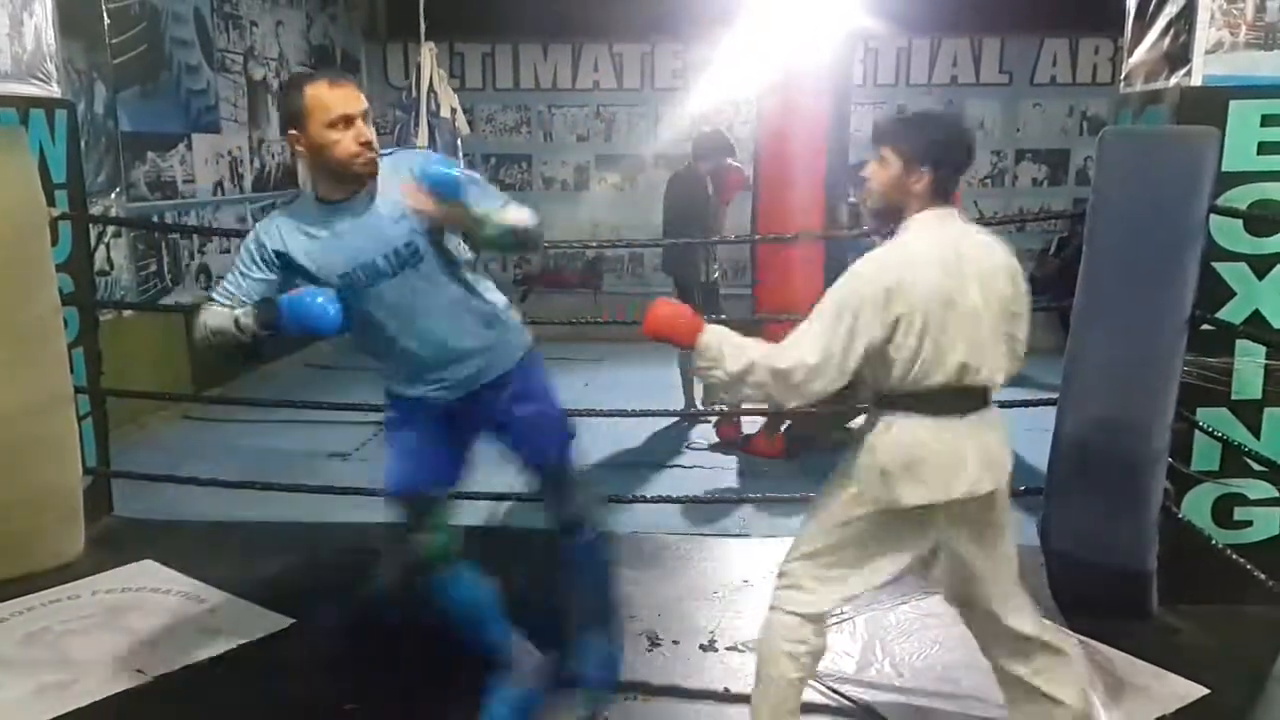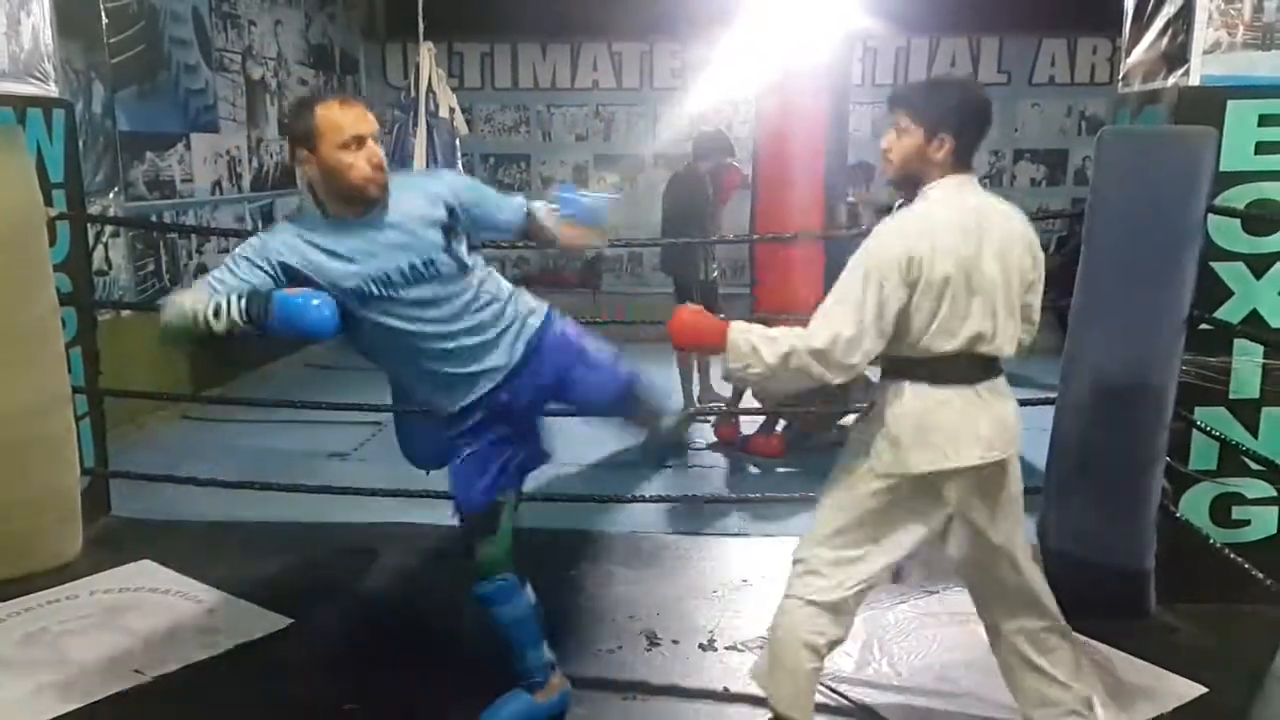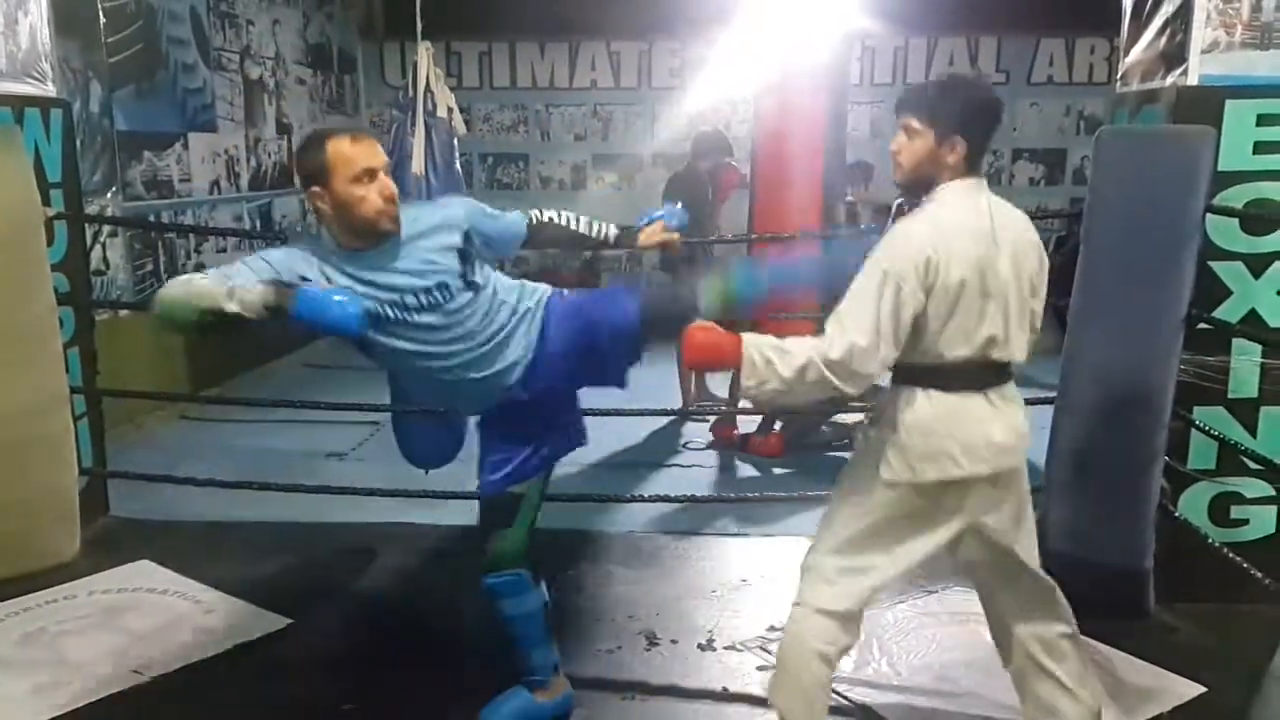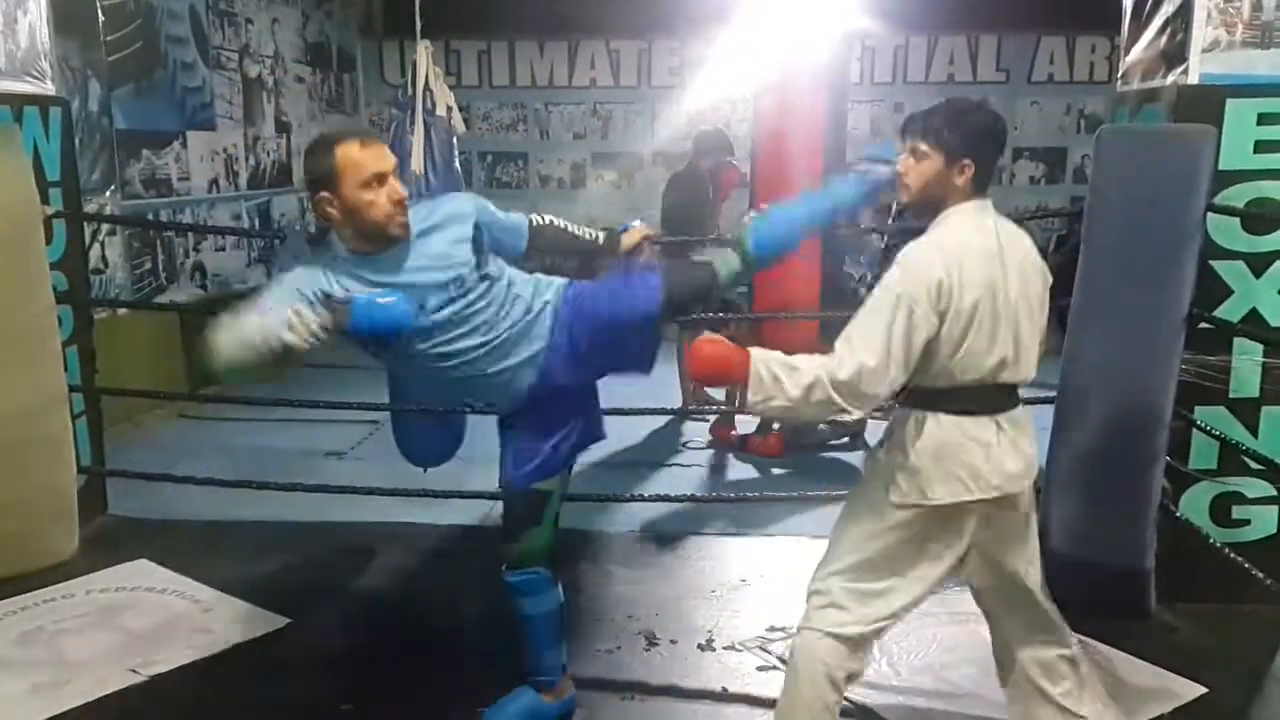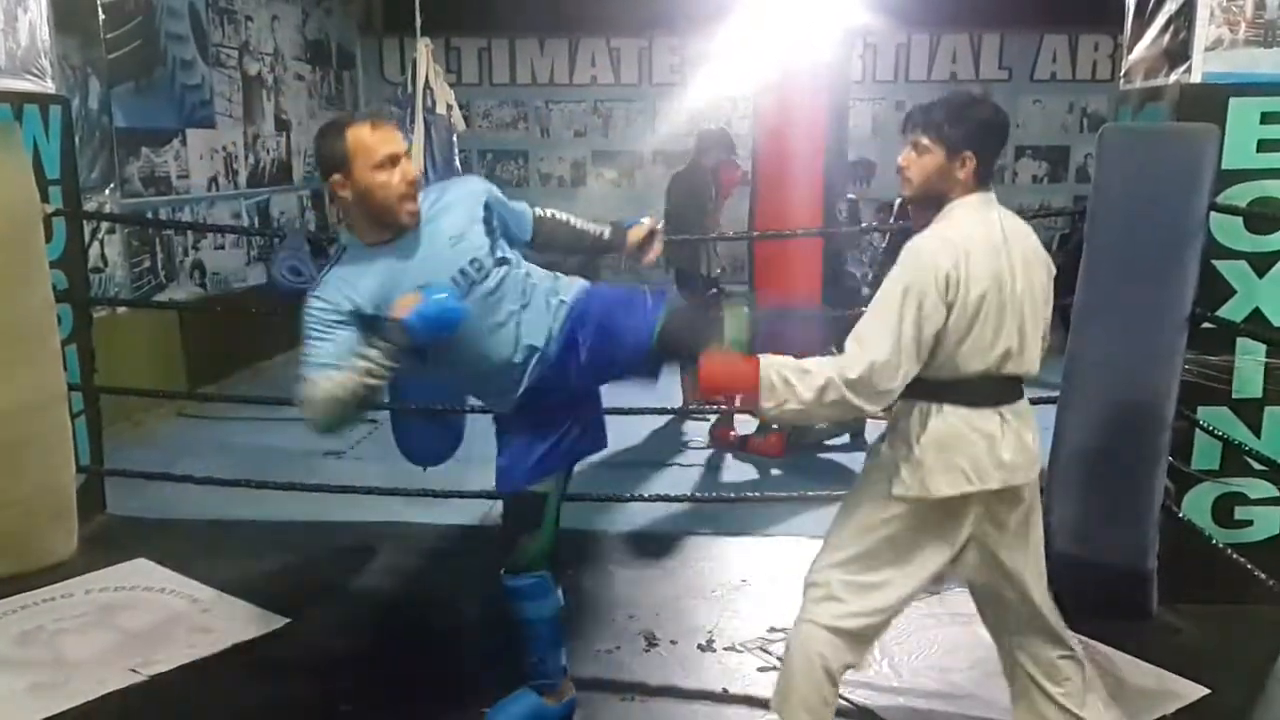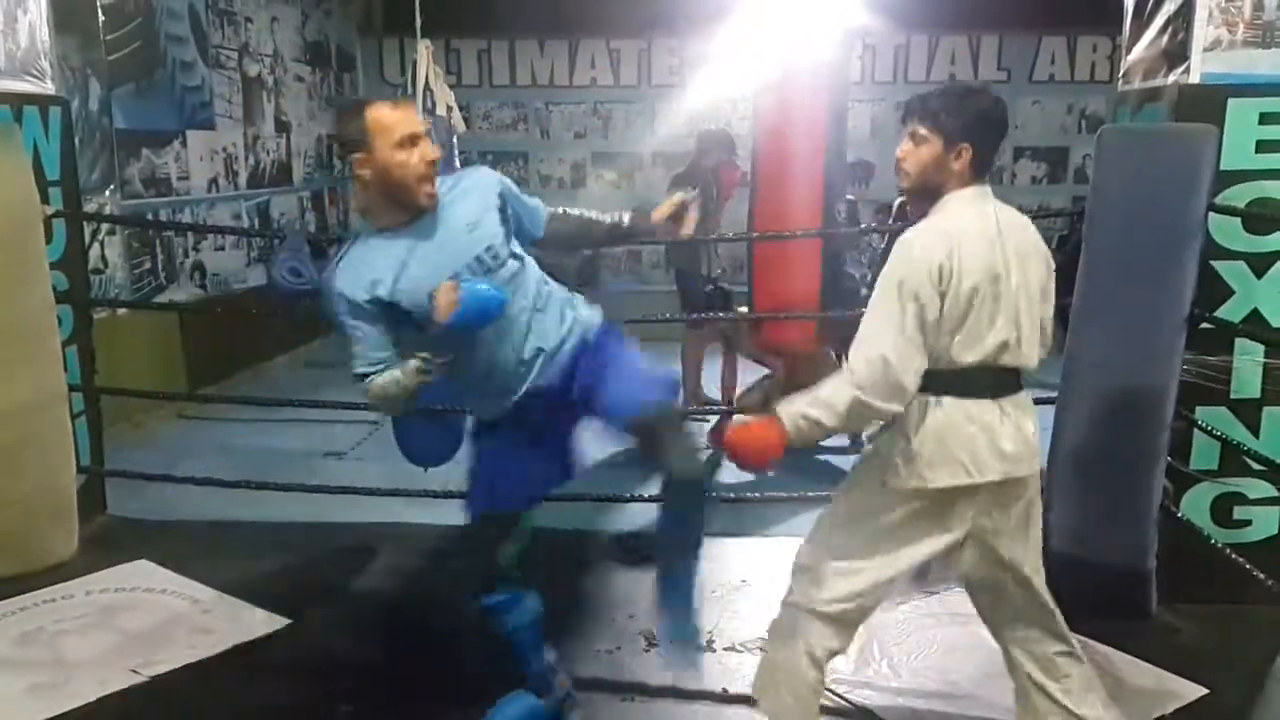
dt=0.1s
person 1, frame 1
left shoulder: (418, 170)
right shoulder: (280, 235)
left elbow: (524, 231)
right elbow: (210, 327)
left wrist: (466, 219)
right wrist: (272, 313)
left hip: (501, 365)
right hip: (423, 398)
left knee: (565, 500)
right knee: (422, 545)
left ankle: (591, 637)
right ankle: (513, 662)
person 1, frame 2
left shoulder: (431, 191)
right shoulder: (281, 249)
left elbow: (519, 215)
right elbow: (178, 313)
left wrist: (565, 225)
right wrist: (257, 308)
left hip: (529, 344)
right hip: (473, 404)
left knee: (641, 407)
right knee: (485, 551)
person 1, frame 3
left shoulder: (447, 217)
right shoulder: (297, 269)
left elbow: (530, 227)
right elbow: (173, 299)
left wrist: (629, 235)
right wrist: (281, 299)
left hip: (554, 333)
right hip: (500, 399)
left knee: (671, 308)
right knee: (504, 546)
person 1, frame 4
left shoulder: (451, 214)
right shoulder: (317, 285)
left elbow: (528, 231)
right elbow: (226, 347)
left wrist: (616, 242)
right wrist: (330, 318)
left hip: (574, 330)
right hip: (533, 399)
left knee: (690, 278)
right knee: (523, 545)
person 1, frame 5
left shoulder: (462, 197)
right shoulder: (340, 293)
left elbow: (536, 226)
right elbow: (323, 411)
left wrist: (617, 238)
right wrist: (394, 341)
left hip: (579, 328)
right hip: (530, 397)
left knee: (695, 331)
right knee: (523, 549)
person 1, frame 6
left shoulder: (478, 187)
right shoulder: (355, 277)
left elbow: (550, 224)
right elbow: (384, 395)
left wrist: (637, 224)
right wrist: (437, 334)
left hip: (575, 345)
right hip: (506, 409)
left knee: (674, 445)
right knee: (485, 563)
left ankle: (676, 586)
person 2, frame 1
left shoulder: (883, 270)
right shoulder: (997, 255)
left elbow: (800, 370)
right elbow: (1009, 355)
left wrist: (698, 337)
left hip: (905, 454)
right hip: (978, 446)
left knee: (803, 589)
right knee: (1001, 606)
person 2, frame 2
left shoulder: (903, 233)
right shoulder: (1013, 224)
left elbow: (831, 349)
left wrist: (722, 338)
left hip: (914, 427)
right hip: (987, 420)
left knee: (821, 576)
right knee: (1009, 585)
person 2, frame 3
left shoulder: (917, 237)
right shoulder: (1019, 228)
left elbow: (847, 358)
left wrist: (738, 352)
left hip: (924, 432)
right hip: (997, 425)
left knee: (831, 585)
right knee: (1022, 590)
person 2, frame 4
left shoulder: (928, 259)
right shoulder: (1023, 250)
left elbow: (854, 378)
left wrist: (743, 367)
left hip: (933, 457)
right hip: (1005, 448)
left knee: (839, 608)
right knee: (1024, 610)
person 2, frame 5
left shoulder: (934, 250)
right shoulder: (1027, 242)
left elbow: (866, 374)
left wrist: (756, 378)
left hip: (937, 449)
right hip: (1008, 440)
left knee: (837, 600)
right knee: (1023, 608)
person 2, frame 6
left shoulder: (926, 242)
right shoulder: (1024, 234)
left elbow: (879, 378)
left wrist: (783, 427)
left hip: (934, 438)
right hip: (1007, 435)
left knee: (822, 585)
right knee: (1022, 604)
person 3, frame 1
left shoulder: (683, 179)
right shoulder: (694, 184)
right elbow: (713, 229)
left wrist: (721, 196)
right wrist: (726, 197)
left hip: (692, 266)
right hip: (693, 268)
left ankle: (709, 393)
right ankle: (691, 402)
person 3, frame 2
left shoulder: (682, 179)
right shoulder: (695, 183)
right elbow: (709, 229)
left wrist: (719, 195)
right wrist: (722, 197)
left hip: (691, 264)
right hip: (693, 266)
left ankle: (704, 391)
right ankle: (691, 399)
person 3, frame 3
left shoulder: (683, 179)
right shoulder: (695, 182)
right elbow: (708, 228)
left wrist: (718, 195)
right wrist: (721, 196)
left hip: (687, 263)
right hip: (691, 265)
left ankle: (699, 390)
right ankle: (690, 399)
person 3, frame 4
left shoulder: (682, 178)
right shoulder: (696, 181)
right elbow: (707, 227)
left wrist: (718, 194)
right wrist: (721, 195)
left ankle: (695, 392)
right ankle: (691, 396)
person 3, frame 5
left shoulder: (686, 176)
right shoulder: (698, 178)
right elbow: (709, 225)
left wrist: (720, 191)
right wrist: (723, 193)
left hip: (691, 261)
right hip: (694, 263)
left ankle: (693, 393)
right ankle: (691, 395)
person 3, frame 6
left shoulder: (686, 178)
right shoulder: (696, 179)
right elbow: (708, 225)
left wrist: (720, 195)
right wrist: (724, 194)
left hip: (695, 262)
right hip: (695, 263)
left knee: (699, 327)
right knee: (703, 327)
left ankle: (693, 392)
right ankle: (692, 393)
